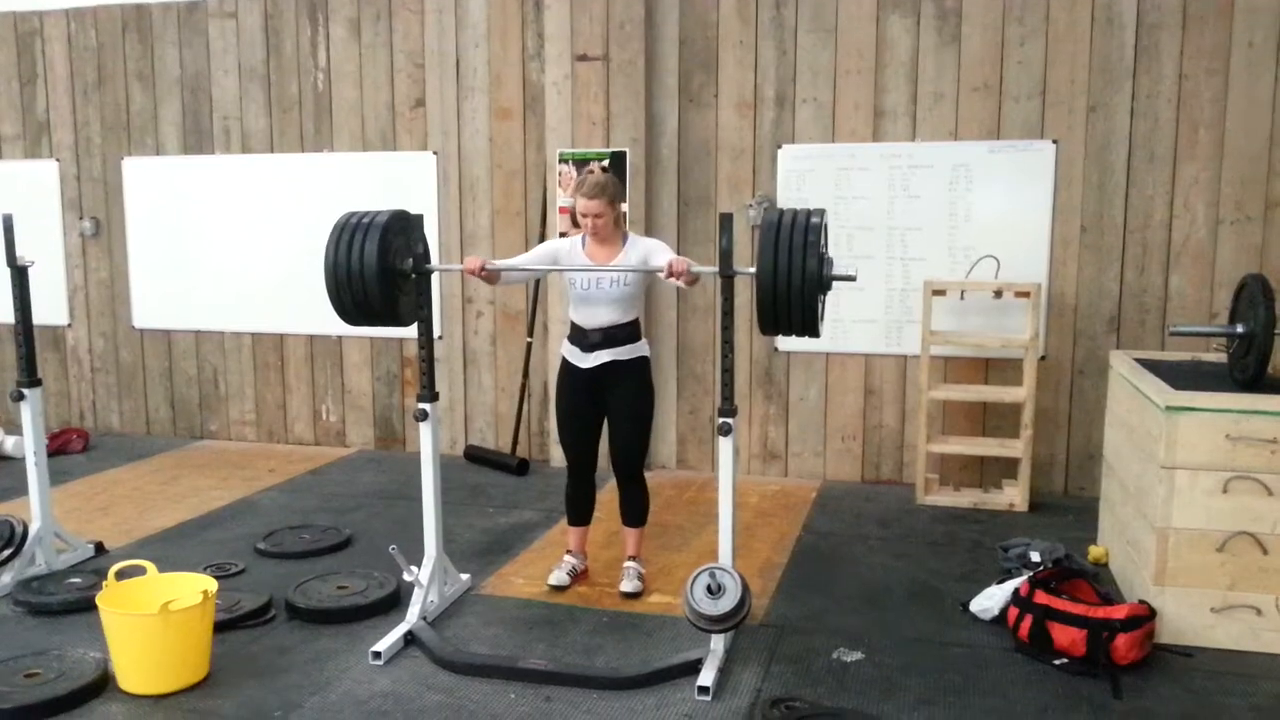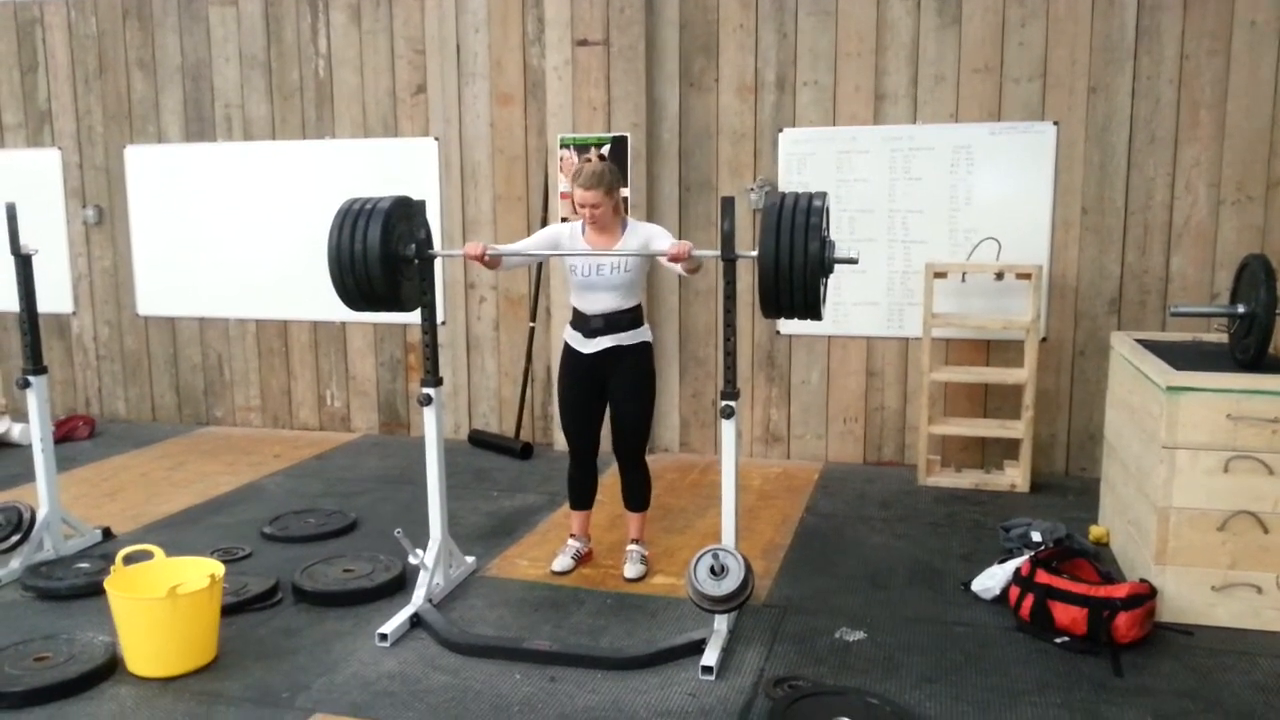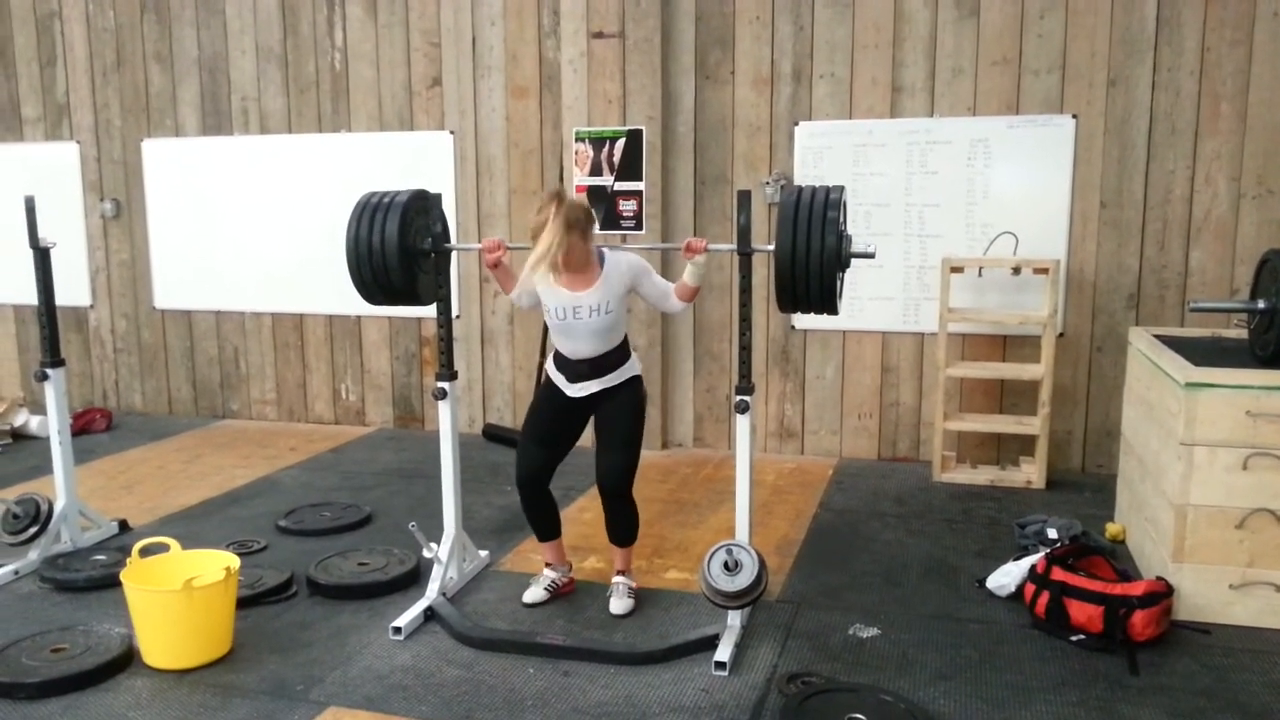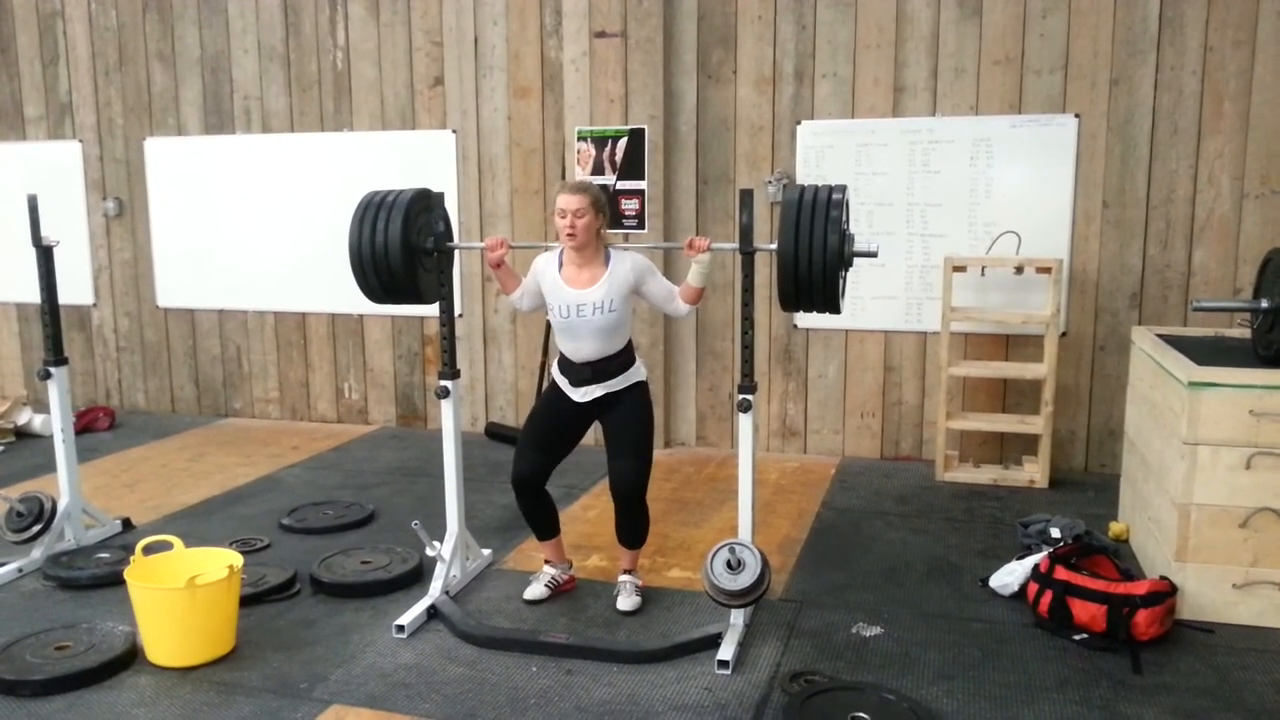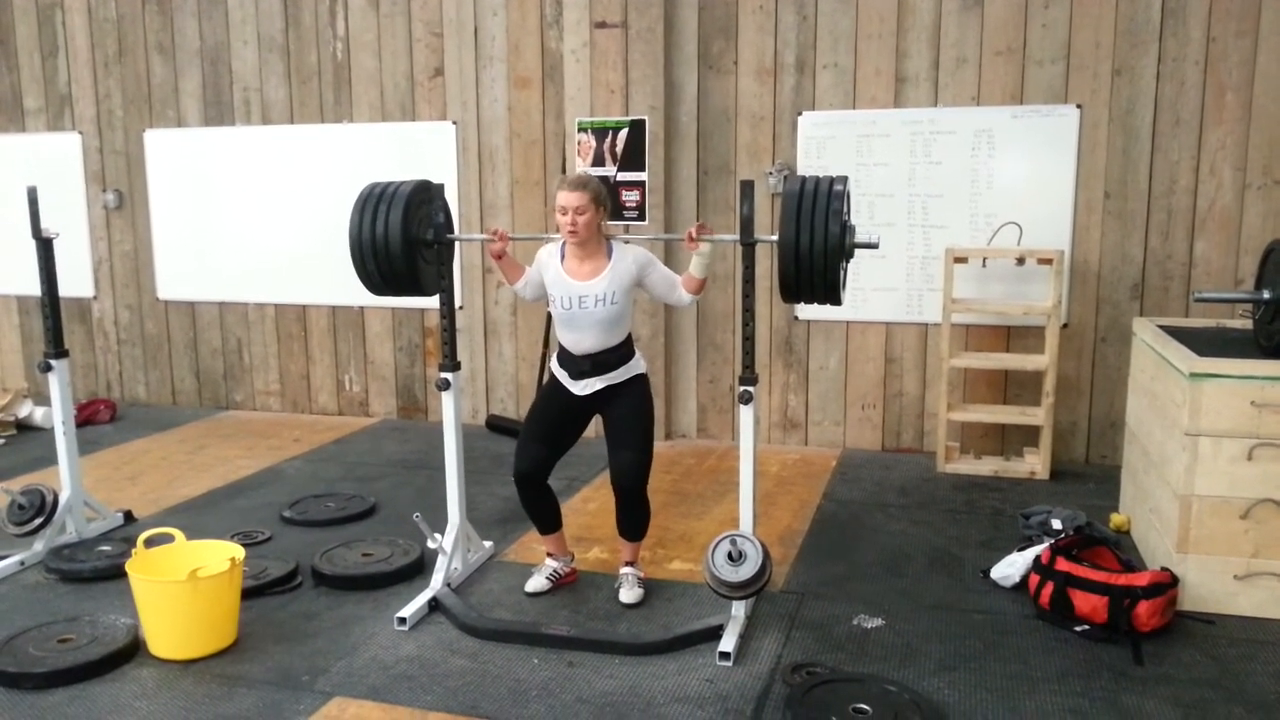
dt=1s
person 1, frame 1
left shoulder: (644, 249)
right shoulder: (563, 248)
left elbow: (684, 276)
right elbow: (510, 269)
left wrist: (684, 270)
right wrist: (482, 267)
left hip: (627, 367)
right hip: (577, 365)
left knee: (628, 467)
right knee: (578, 467)
left ankle: (632, 562)
right ankle: (574, 556)
person 1, frame 2
left shoulder: (644, 234)
right shoulder: (563, 235)
left elbow: (684, 263)
right elbow: (510, 255)
left wrist: (685, 256)
right wrist: (484, 254)
left hip: (629, 351)
right hip: (579, 350)
left knee: (629, 452)
right knee: (580, 450)
left ankle: (636, 545)
right ankle: (578, 540)
person 1, frame 3
left shoulder: (624, 267)
right shoulder: (539, 271)
left elbow: (674, 302)
right elbow: (521, 298)
left wrist: (694, 267)
right wrist: (497, 267)
left hip: (617, 385)
right hip: (562, 383)
left knee: (614, 483)
right knee: (529, 474)
left ankle: (622, 577)
right ankle: (556, 569)
person 1, frame 4
left shoulder: (629, 266)
right shoulder: (545, 265)
left elbow: (680, 305)
right elbow: (524, 301)
left wrist: (699, 266)
right wrist: (498, 266)
left hip: (622, 388)
right hip: (567, 385)
left knee: (628, 488)
right knee: (525, 476)
left ankle: (628, 576)
right ankle: (557, 568)
person 1, frame 5
left shoulder: (631, 259)
right shoulder: (548, 257)
left elbow: (683, 294)
right elbow: (528, 289)
left wrist: (700, 257)
right wrist: (500, 255)
left hip: (622, 380)
right hip: (566, 378)
left knee: (629, 482)
right knee: (527, 471)
left ankle: (629, 568)
right ankle: (559, 560)
